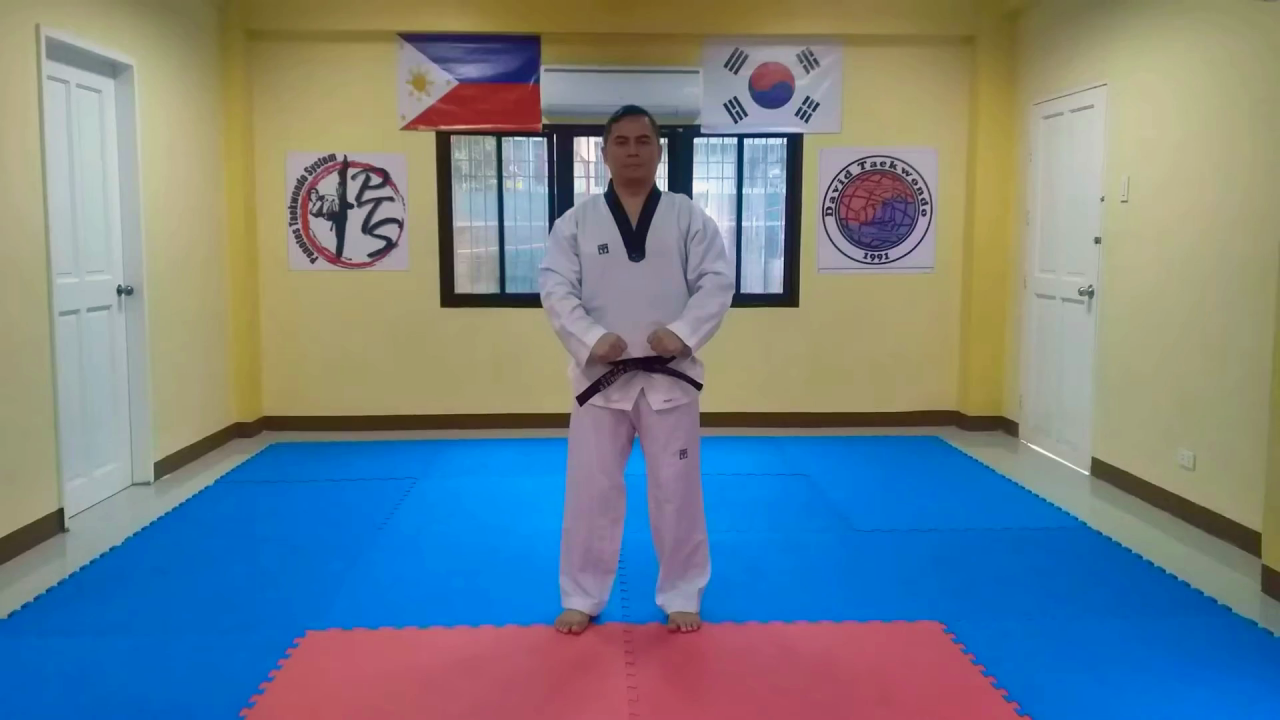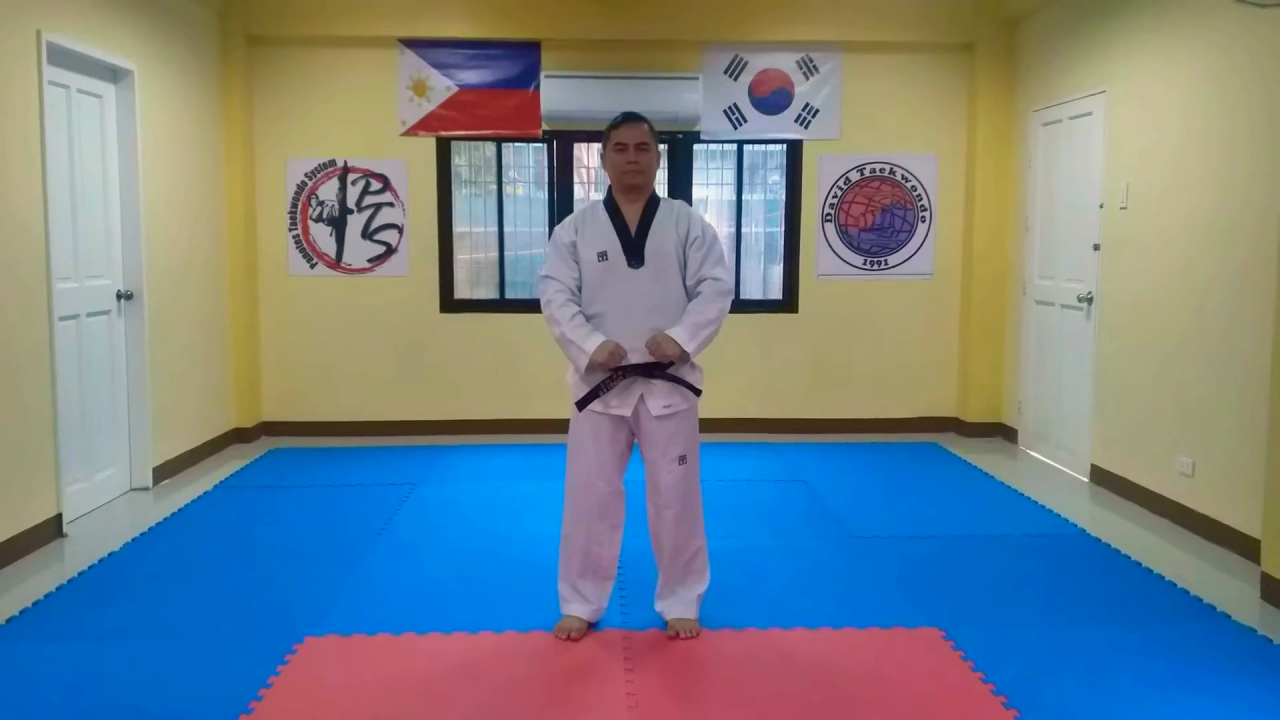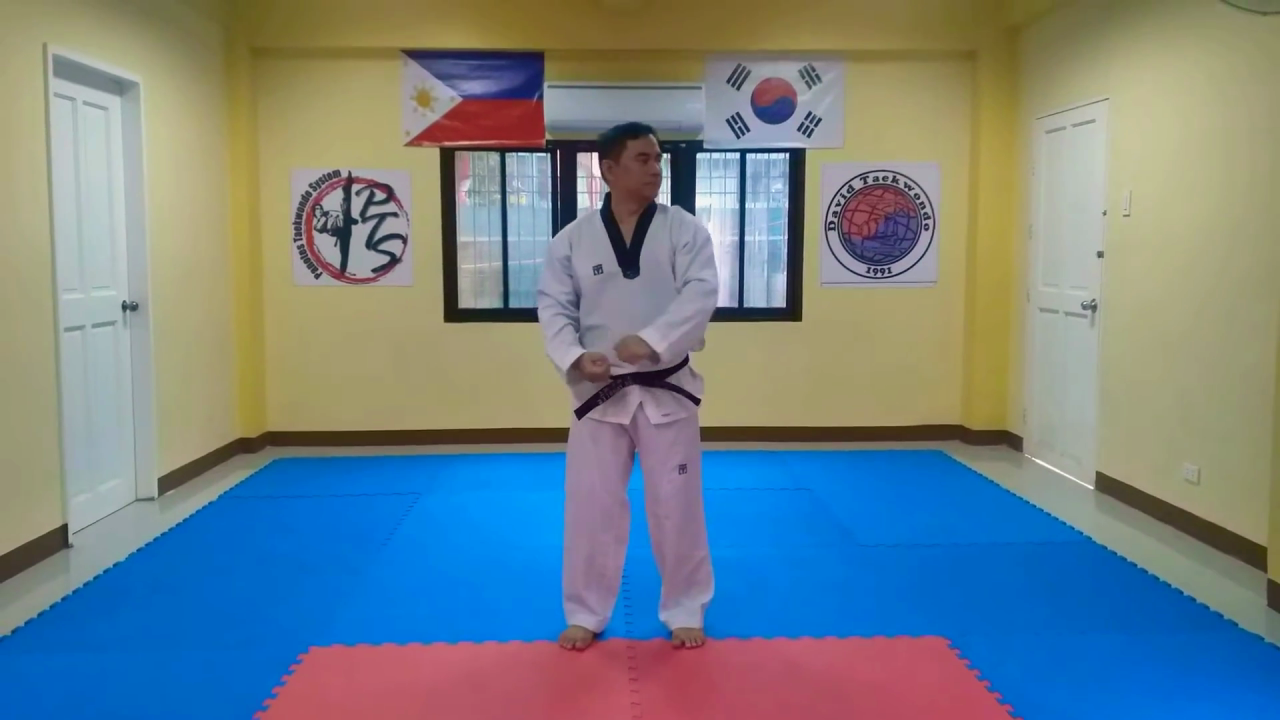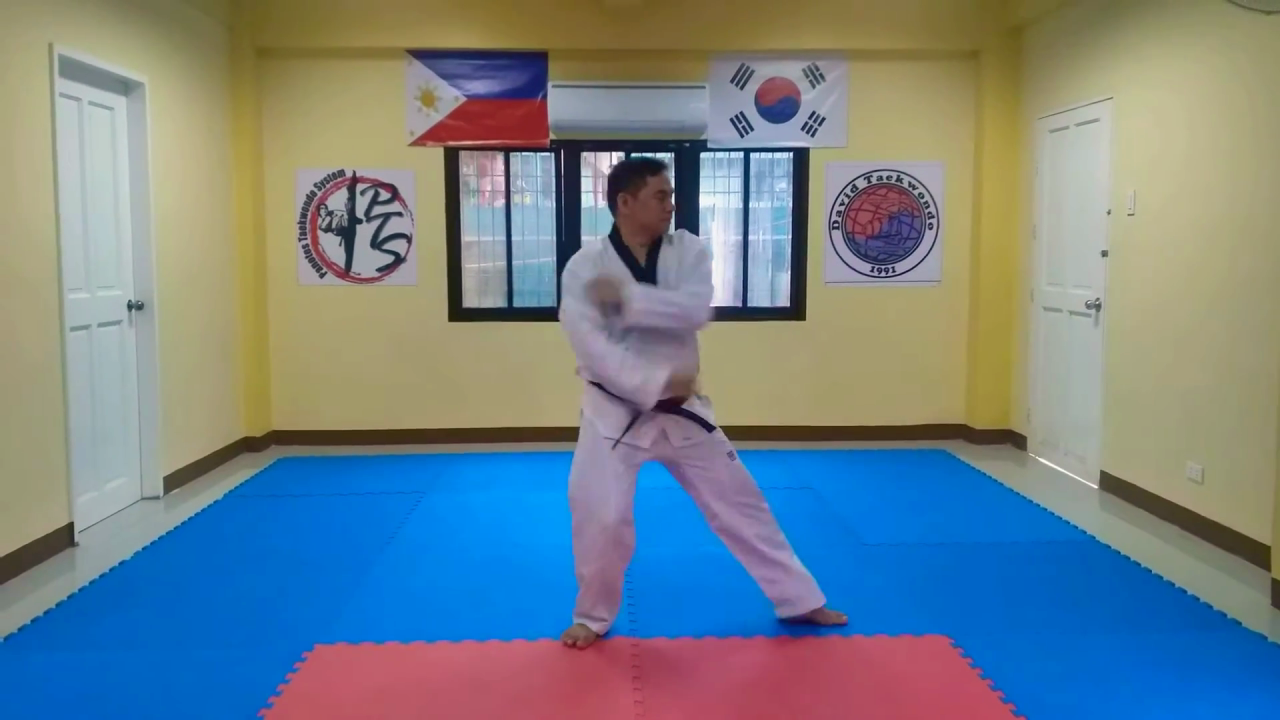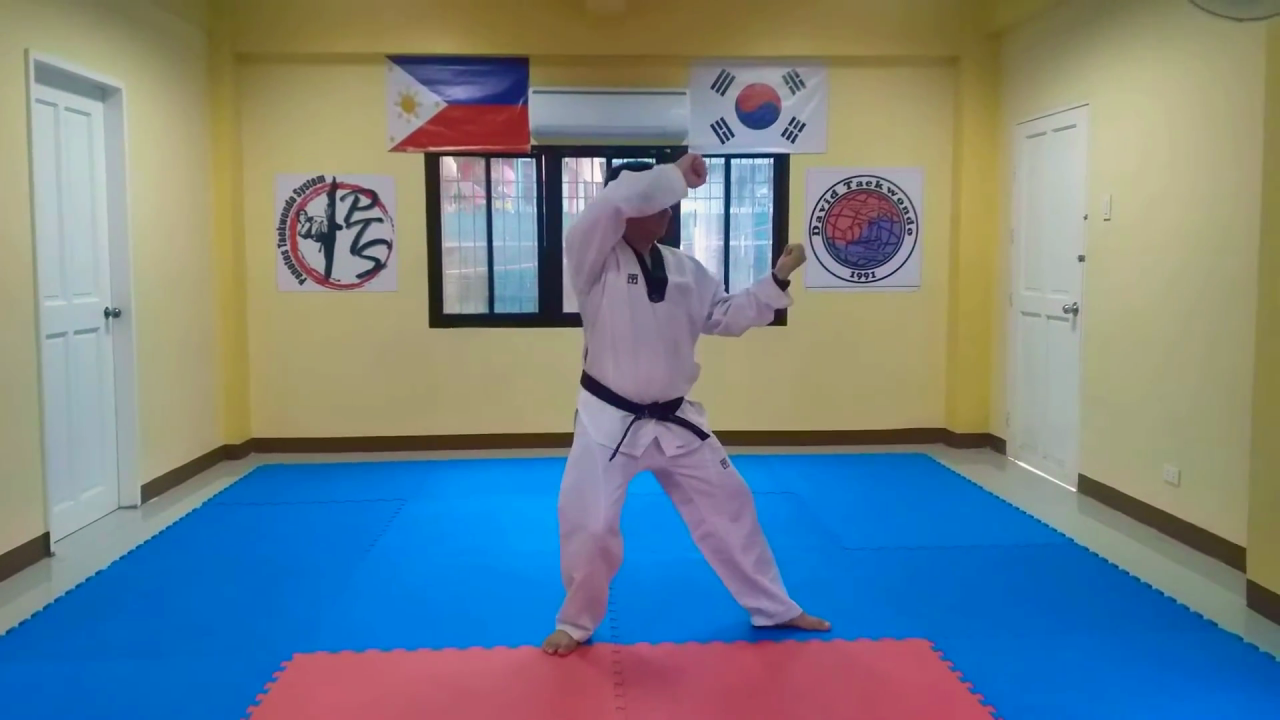
dt=0.5s
person 1, frame 1
left shoulder: (688, 217)
right shoulder: (577, 221)
left elbow: (718, 282)
right elbow: (555, 288)
left wrist: (683, 333)
right wrist: (590, 339)
left hip: (669, 374)
right hip: (602, 375)
left knee: (677, 489)
right knee: (591, 489)
left ankle: (681, 596)
right ankle: (581, 598)
person 1, frame 2
left shoulder: (686, 223)
right shoulder: (576, 228)
left elbow: (716, 288)
right elbow: (554, 295)
left wrist: (682, 338)
right wrist: (589, 345)
left hip: (668, 381)
right hip: (600, 381)
left knee: (676, 495)
right knee: (590, 495)
left ankle: (680, 602)
right ankle: (580, 604)
person 1, frame 3
left shoulder: (683, 229)
right shoulder: (573, 238)
left elbow: (700, 293)
right elbow: (553, 309)
left wrist: (654, 341)
right wrist: (573, 357)
left hip: (667, 389)
right hip: (600, 391)
left knee: (677, 505)
right knee: (592, 505)
left ankle: (684, 612)
right ankle: (585, 614)
person 1, frame 4
left shoulder: (686, 252)
right shoulder: (586, 266)
left elbow: (692, 311)
right elbow: (590, 344)
left wrist: (627, 297)
right wrist: (654, 382)
left hip: (682, 411)
right hip: (615, 414)
left knee: (740, 502)
right knee: (602, 518)
left ankle: (800, 598)
right ankle: (592, 615)
person 1, frame 5
left shoulder: (684, 268)
right shoulder: (593, 256)
left elbow: (727, 317)
right elbow: (613, 202)
left wrist: (777, 280)
right wrist: (675, 174)
left hip: (675, 419)
right hip: (610, 419)
left knee: (729, 507)
right knee: (591, 525)
left ankle: (775, 608)
right ankle: (575, 622)
